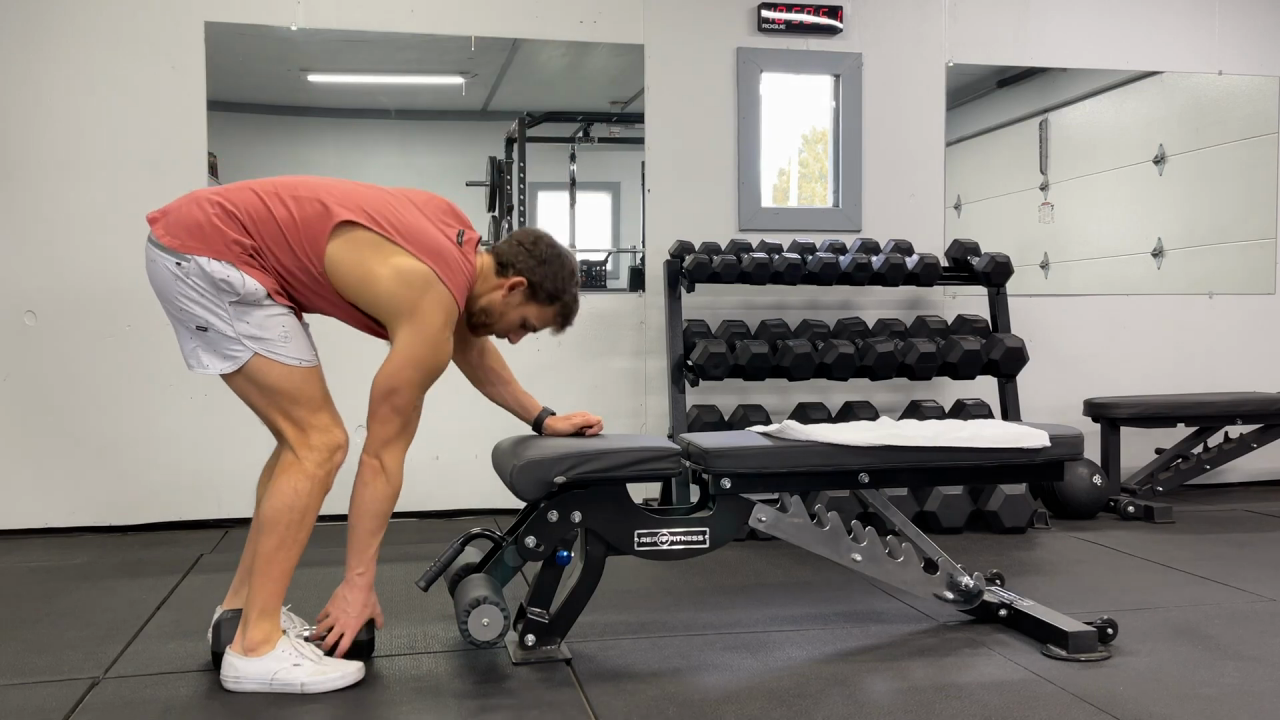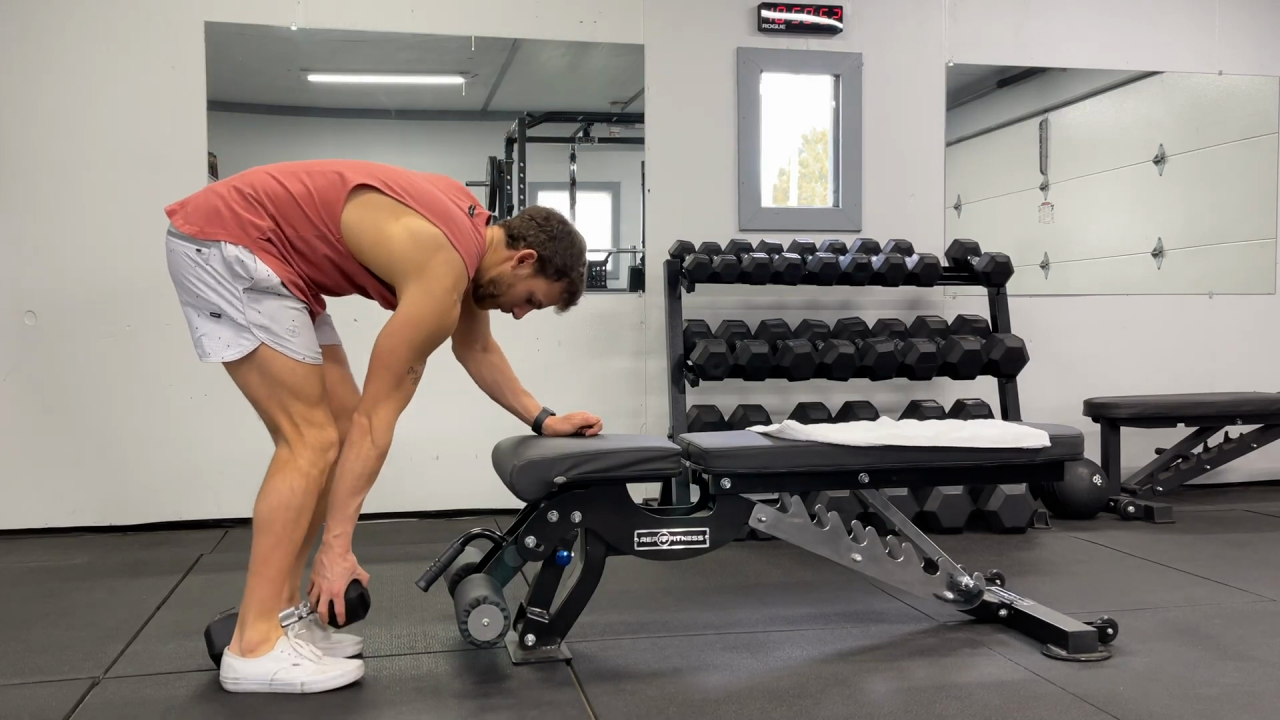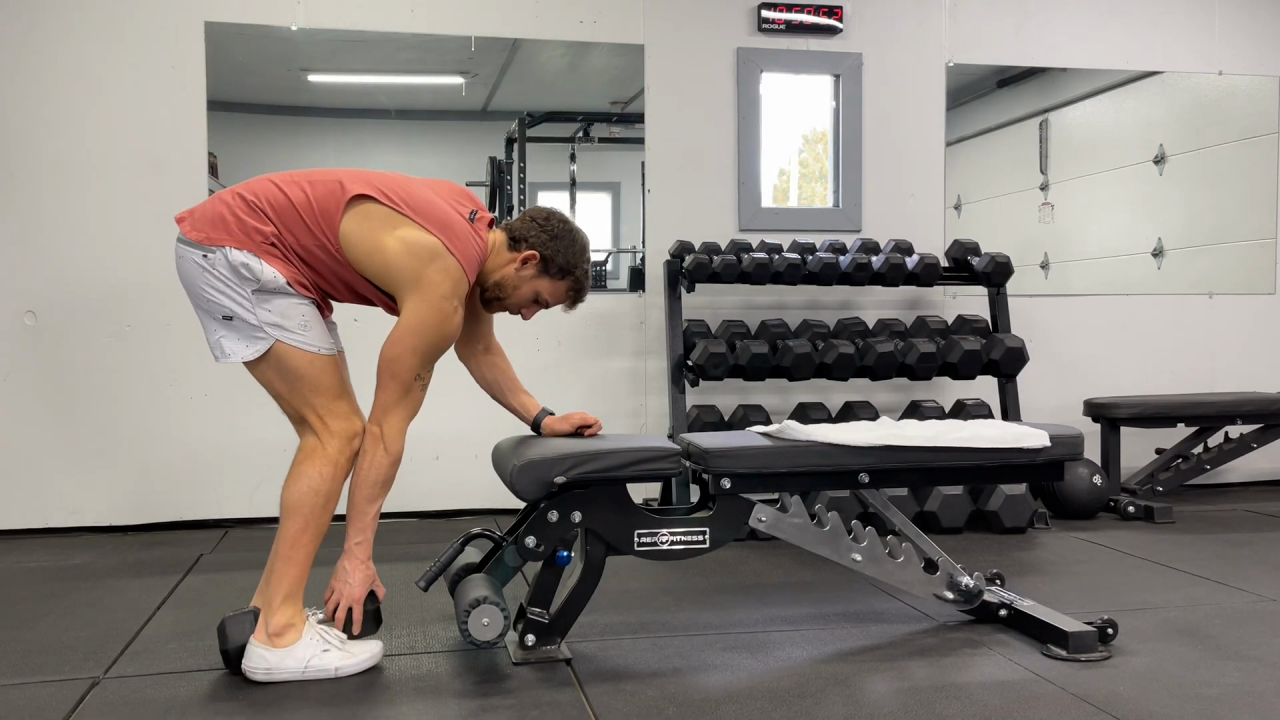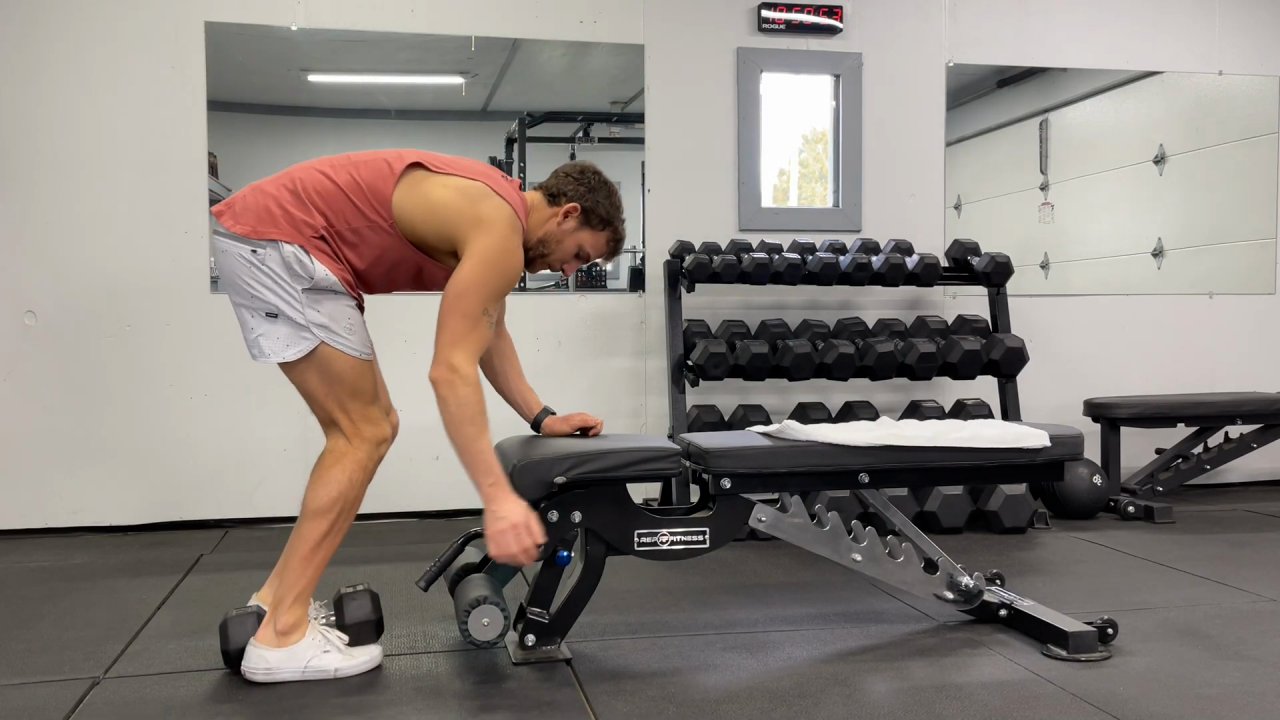
dt=0.5s
person 1, frame 1
left shoulder: (457, 242)
right shoulder: (431, 311)
left elbow: (472, 348)
right elbow: (382, 456)
left wrist: (542, 418)
right wrist: (358, 583)
left hip: (206, 245)
right hip: (206, 252)
left knee: (307, 436)
right knee: (318, 443)
left ankle: (242, 608)
right ankle: (255, 647)
person 1, frame 2
left shoulder: (470, 225)
right shoulder: (441, 277)
left elbow: (476, 347)
right elbow: (376, 421)
left wrist: (541, 418)
right wrist: (338, 547)
left hip: (247, 243)
right hip: (225, 241)
left knee: (340, 418)
right knee: (311, 442)
left ankle: (275, 605)
right ankle: (255, 646)
person 1, frame 3
left shoulder: (474, 229)
right shoulder: (441, 284)
left elbow: (479, 348)
right elbow: (388, 426)
left wrist: (541, 418)
right wrist: (358, 555)
left hip: (250, 248)
right hip: (233, 246)
left knee: (338, 429)
right knee: (336, 432)
left ankle: (270, 606)
right ankle: (278, 636)
person 1, frame 4
left shoulder: (497, 208)
right shoulder: (499, 232)
left elbow: (488, 336)
right elbow: (452, 370)
left wrist: (541, 417)
right wrist: (497, 497)
left hip: (266, 237)
right hip: (276, 241)
left knee: (367, 429)
right knee: (364, 434)
left ankle: (277, 599)
right ankle: (282, 636)
